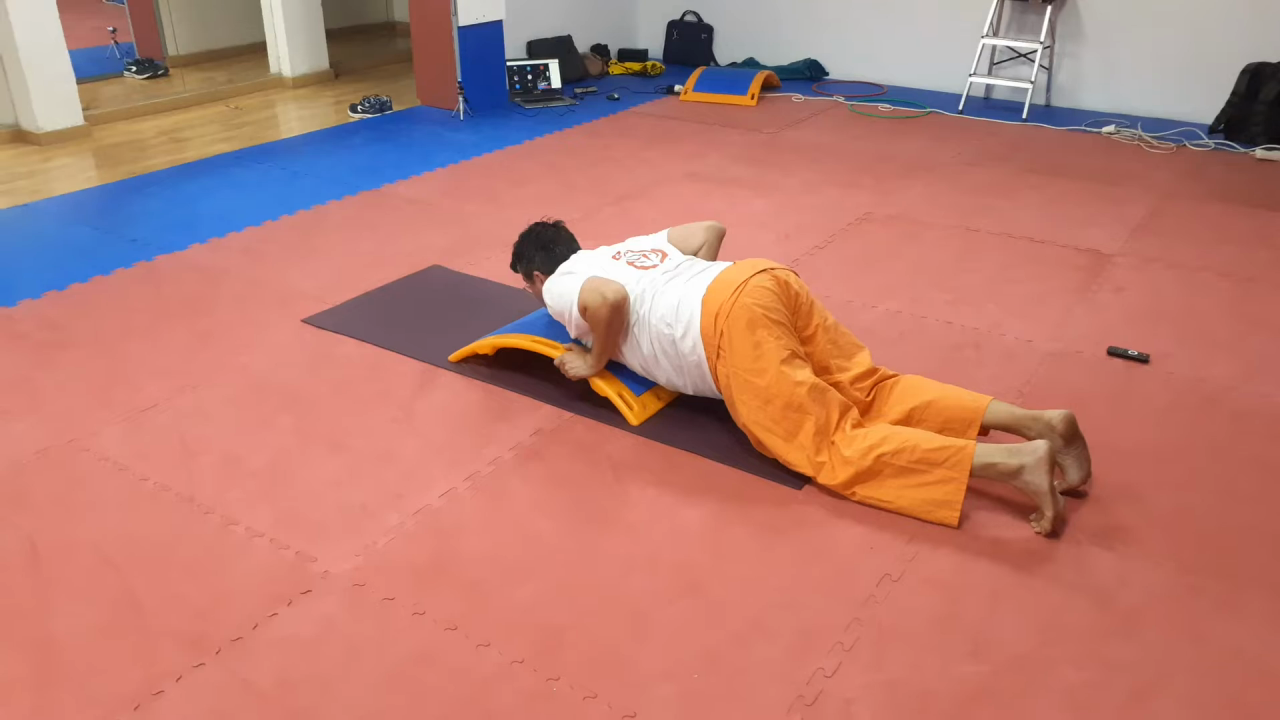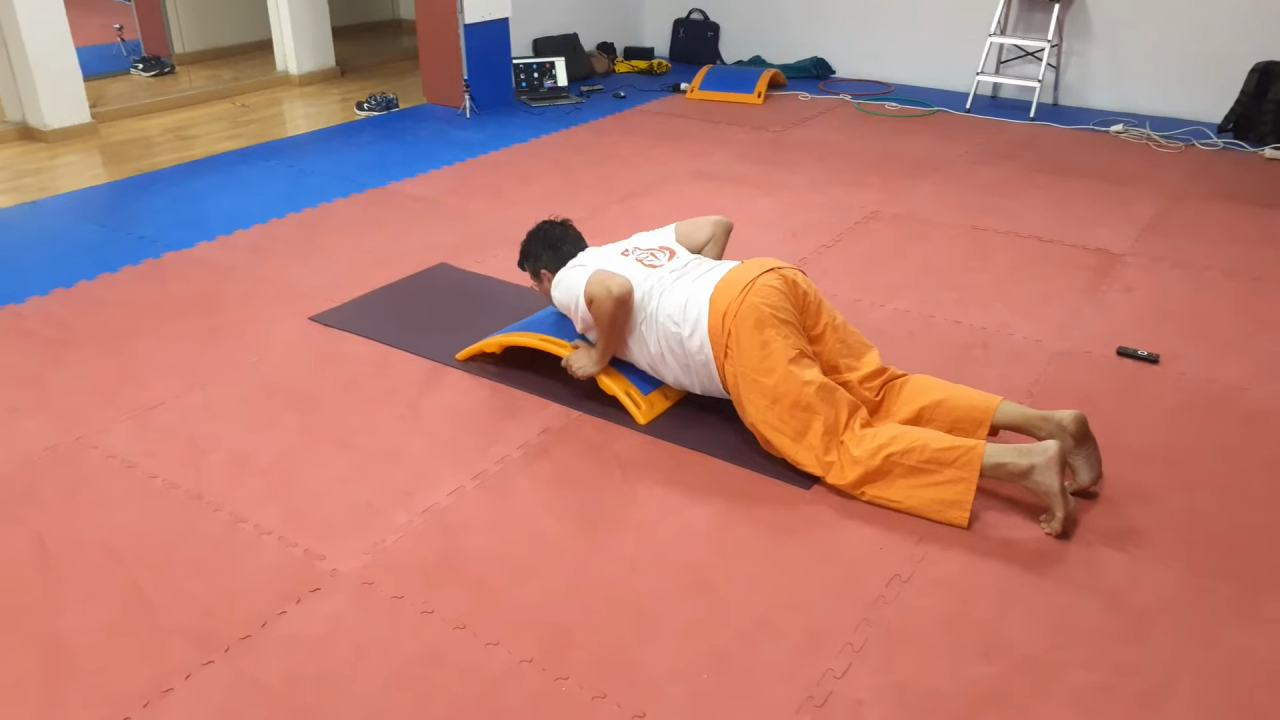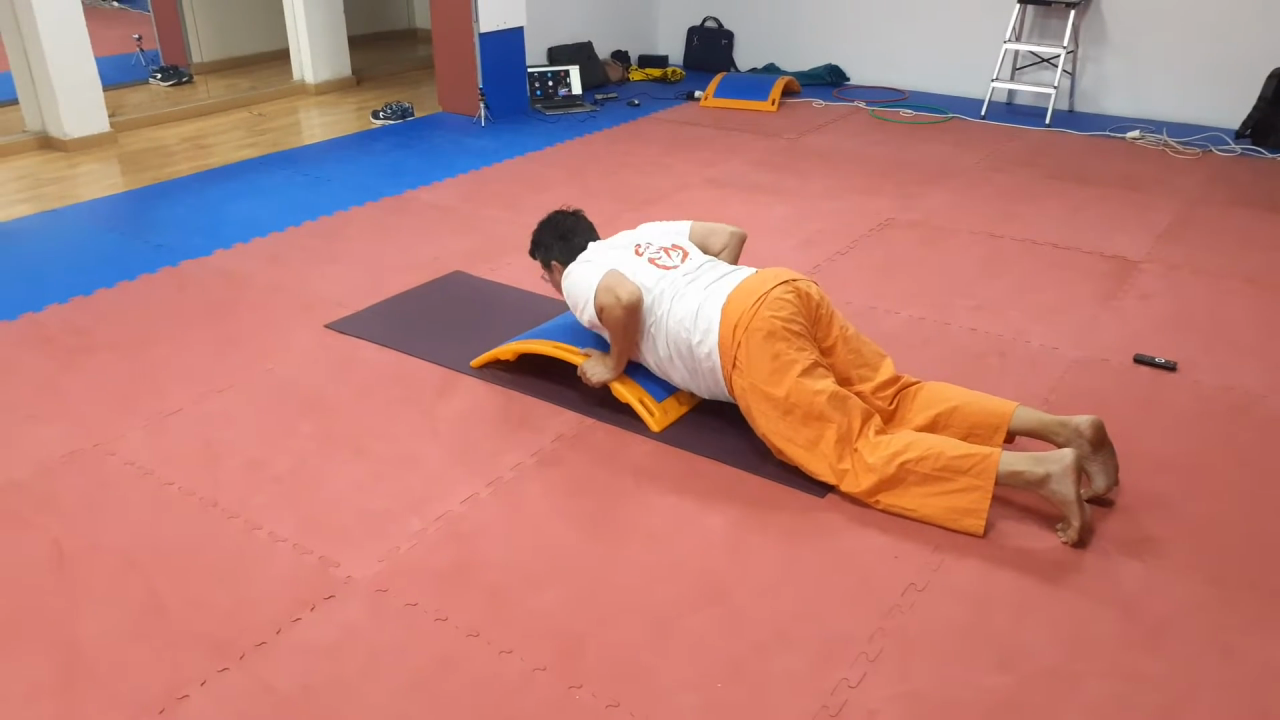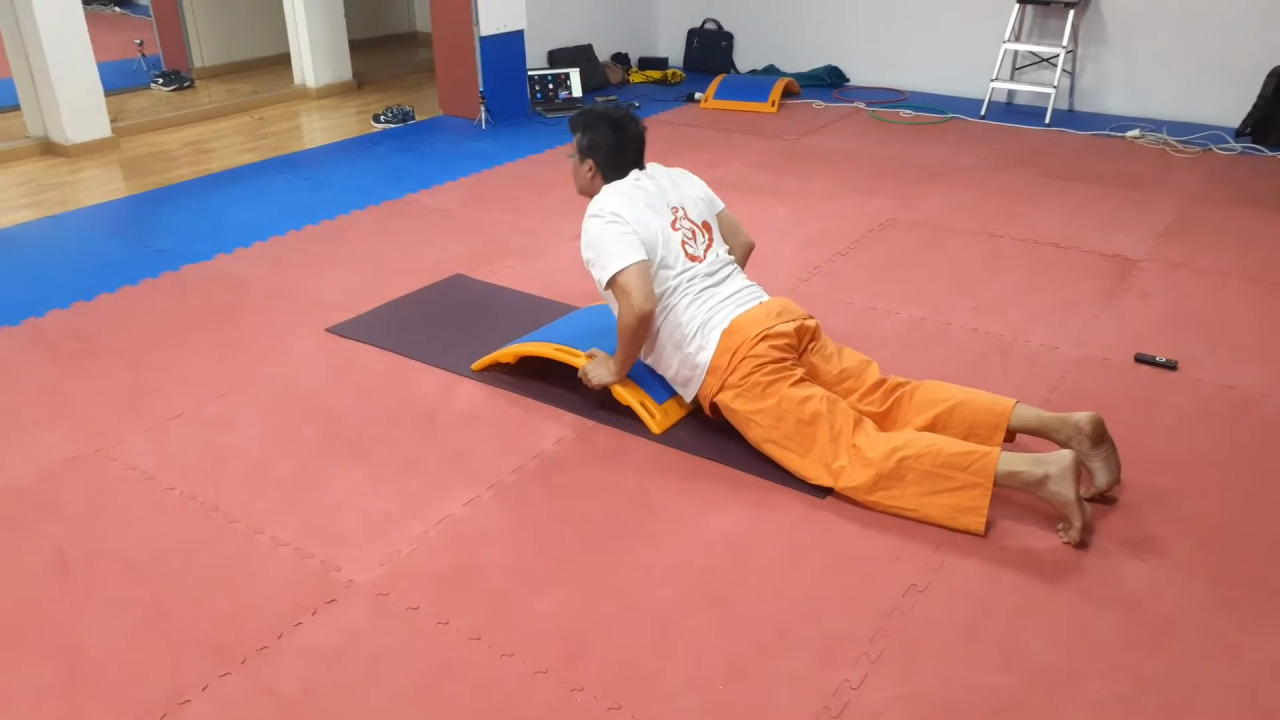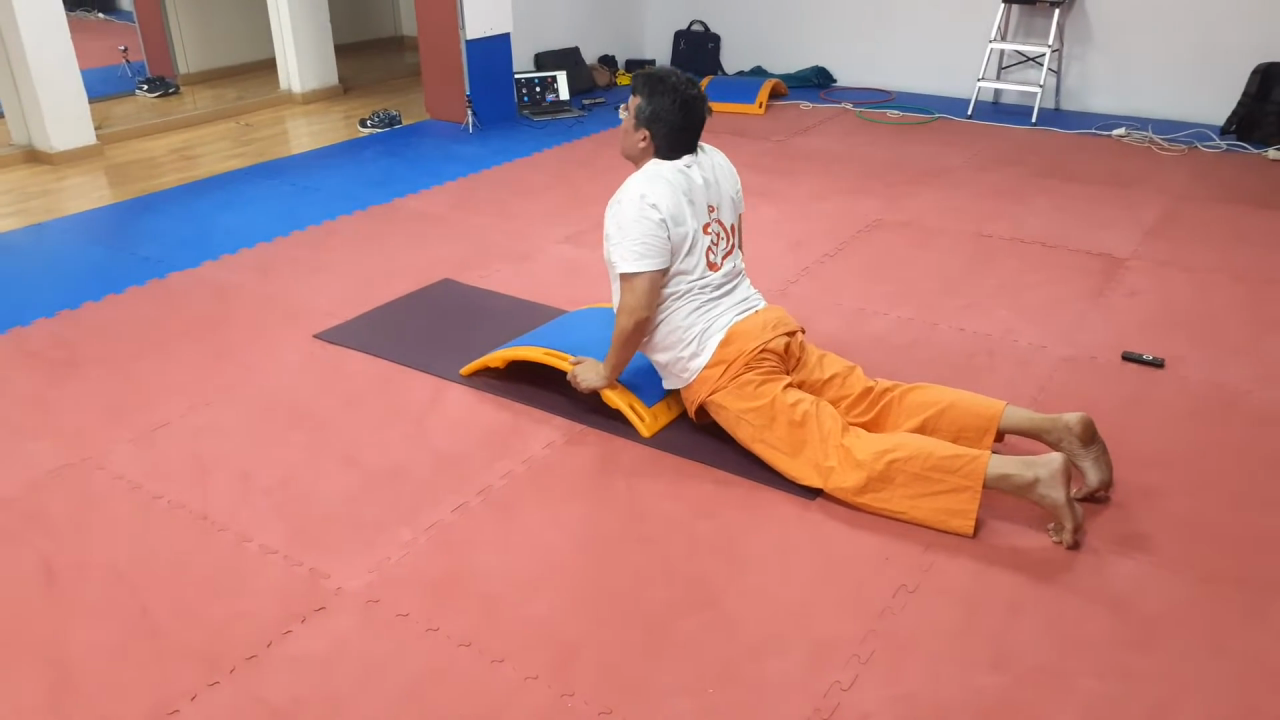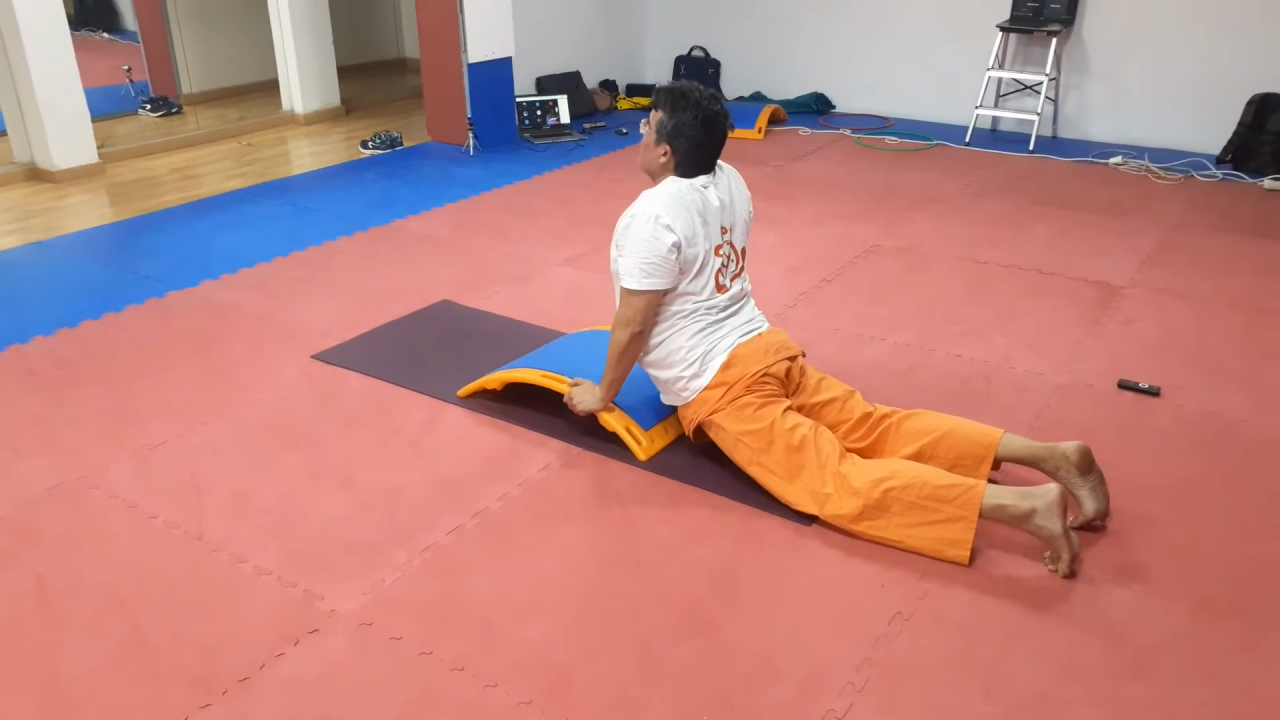
dt=0.7s
person 1, frame 1
left shoulder: (559, 287)
right shoulder: (625, 247)
left elbow: (606, 299)
right elbow: (710, 229)
left wrist: (596, 360)
left hip: (731, 323)
right hip: (763, 277)
left knee: (836, 446)
right knee: (875, 393)
left ankle: (1017, 462)
right ankle: (1038, 423)
person 1, frame 2
left shoulder: (569, 282)
right shoulder: (631, 245)
left elbow: (613, 291)
right elbow: (718, 224)
left wrist: (600, 357)
left hip: (739, 321)
right hip: (769, 277)
left knee: (843, 447)
right knee: (883, 393)
left ankle: (1027, 463)
right ankle: (1048, 422)
person 1, frame 3
left shoulder: (578, 277)
right shoulder: (645, 233)
left elbow: (623, 299)
right elbow: (731, 234)
left wrist: (615, 363)
left hip: (751, 334)
right hip: (782, 288)
left knee: (857, 453)
right knee: (897, 400)
left ankle: (1041, 471)
right ankle: (1065, 429)
person 1, frame 4
left shoulder: (603, 217)
right shoulder: (675, 178)
left elbow: (639, 306)
left wrist: (618, 369)
left hip: (734, 363)
right hip: (774, 317)
left knee: (853, 456)
right knee: (895, 401)
left ankle: (1038, 471)
right ankle: (1065, 426)
person 1, frame 5
left shoulder: (637, 201)
right shoulder: (714, 162)
left elbow: (638, 310)
left wrist: (606, 372)
left hip: (722, 366)
right hip: (764, 326)
left knee: (842, 457)
right knee: (883, 405)
left ankle: (1028, 475)
right ankle: (1055, 427)
person 1, frame 6
left shoulder: (650, 217)
right shoulder: (728, 182)
left elbow: (632, 324)
left wrist: (603, 393)
left hip: (721, 386)
right hip: (765, 348)
left knee: (837, 484)
right knee: (878, 429)
left ankle: (1025, 505)
right ankle: (1051, 455)
